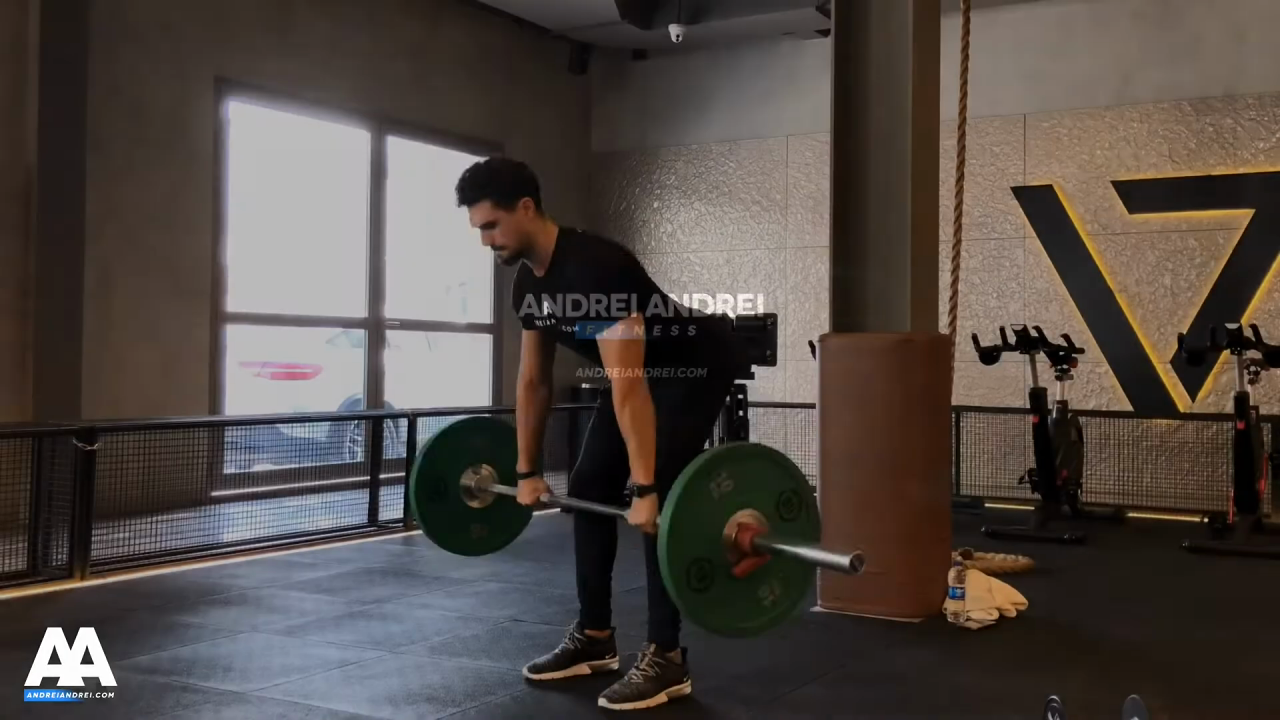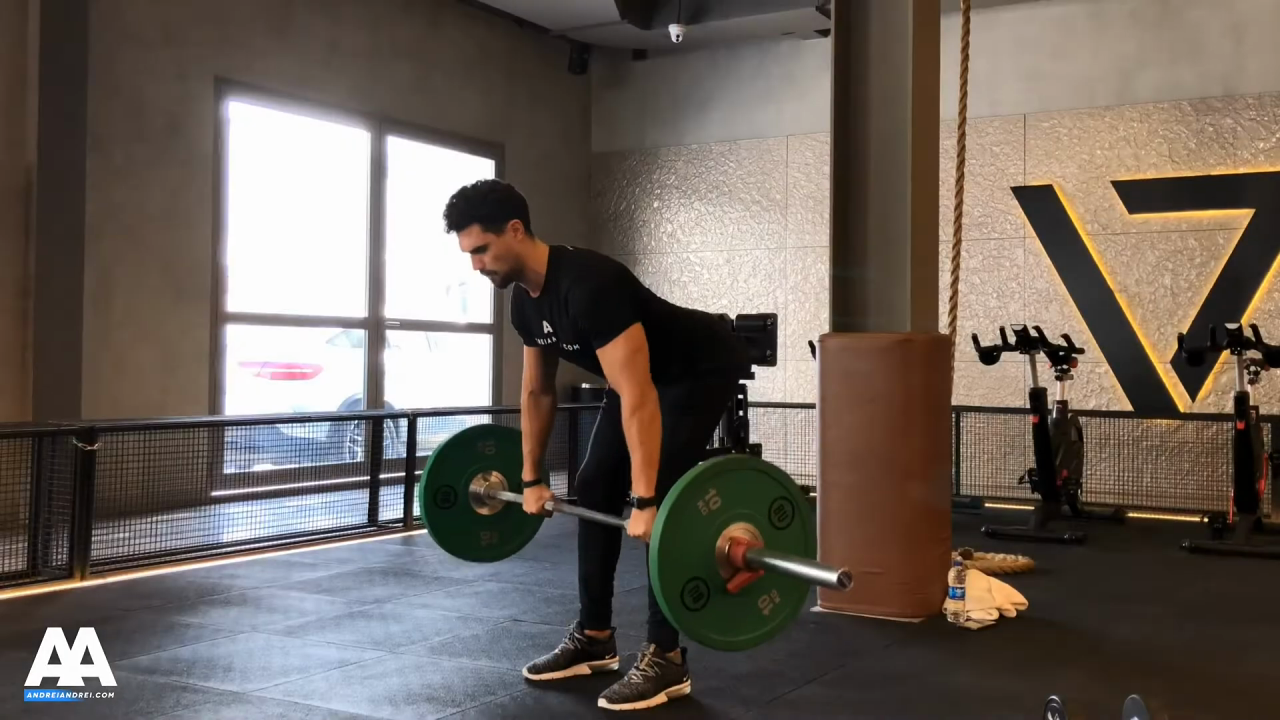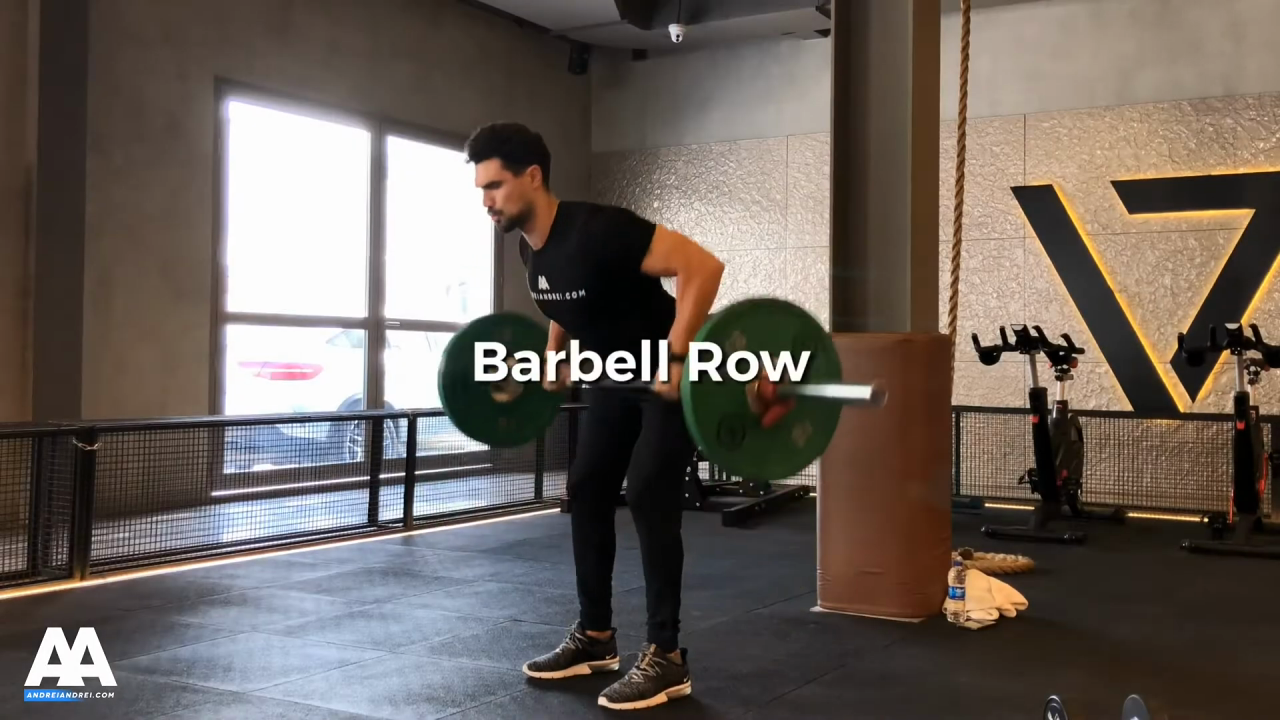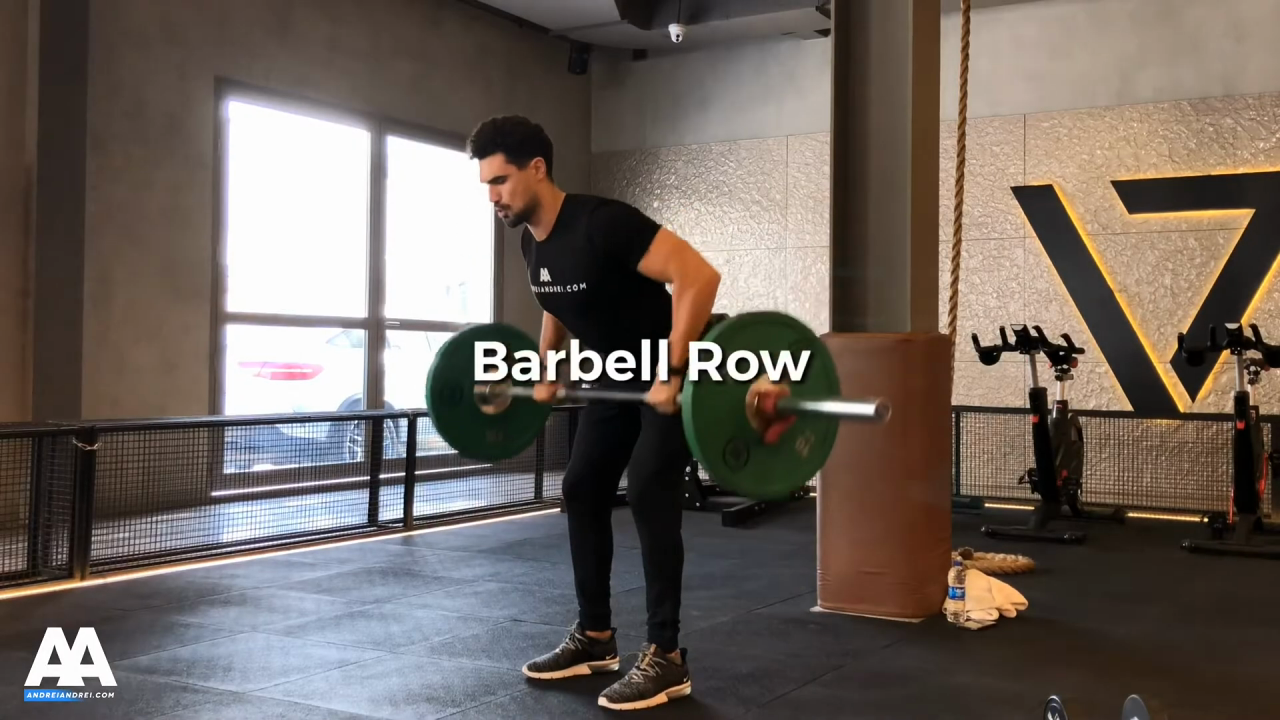
dt=0.4s
person 1, frame 1
left shoulder: (595, 267)
right shoulder: (527, 285)
left elbow: (629, 382)
right elbow: (533, 380)
left wrist: (644, 489)
right wrist: (527, 469)
left hip: (696, 366)
right hip: (639, 371)
left knee: (657, 495)
right knee: (588, 487)
left ankle: (665, 657)
right ankle: (594, 636)
person 1, frame 2
left shoulder: (590, 285)
right shoulder: (525, 303)
left elbow: (639, 400)
right elbow: (537, 394)
left wrist: (645, 505)
right wrist: (532, 479)
left hip: (700, 369)
right hip: (642, 372)
left knee: (657, 503)
right knee: (594, 488)
left ankle: (665, 658)
right ankle: (594, 637)
person 1, frame 3
left shoulder: (596, 230)
right shoulder: (532, 247)
left elbow: (701, 267)
left wrist: (676, 355)
right wrist: (555, 353)
left hip: (673, 370)
left knee: (649, 494)
right knee: (586, 489)
left ankle: (665, 658)
right ankle: (594, 636)
person 1, frame 4
left shoulder: (602, 224)
right shoulder: (532, 242)
left elbow: (699, 278)
left wrist: (671, 377)
right wrist: (545, 369)
left hip: (678, 364)
right hip: (618, 370)
left knee: (649, 494)
right knee: (582, 489)
left ankle: (665, 657)
right ankle: (594, 636)
